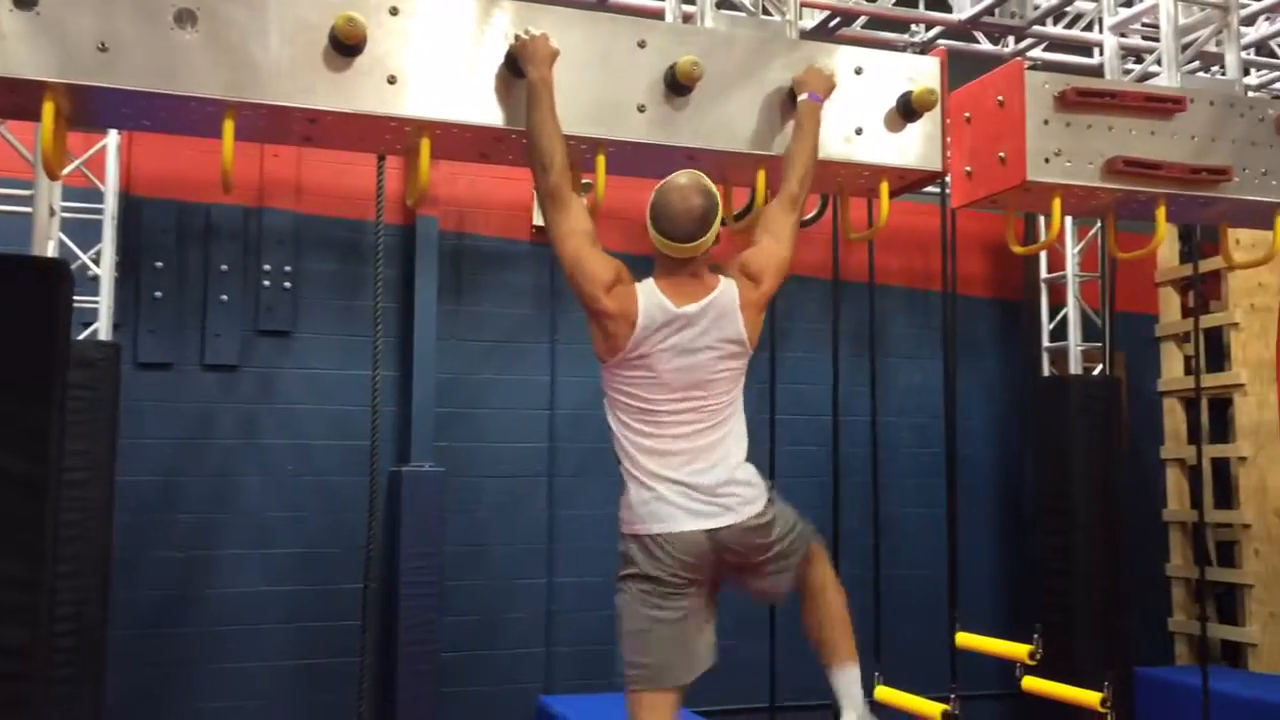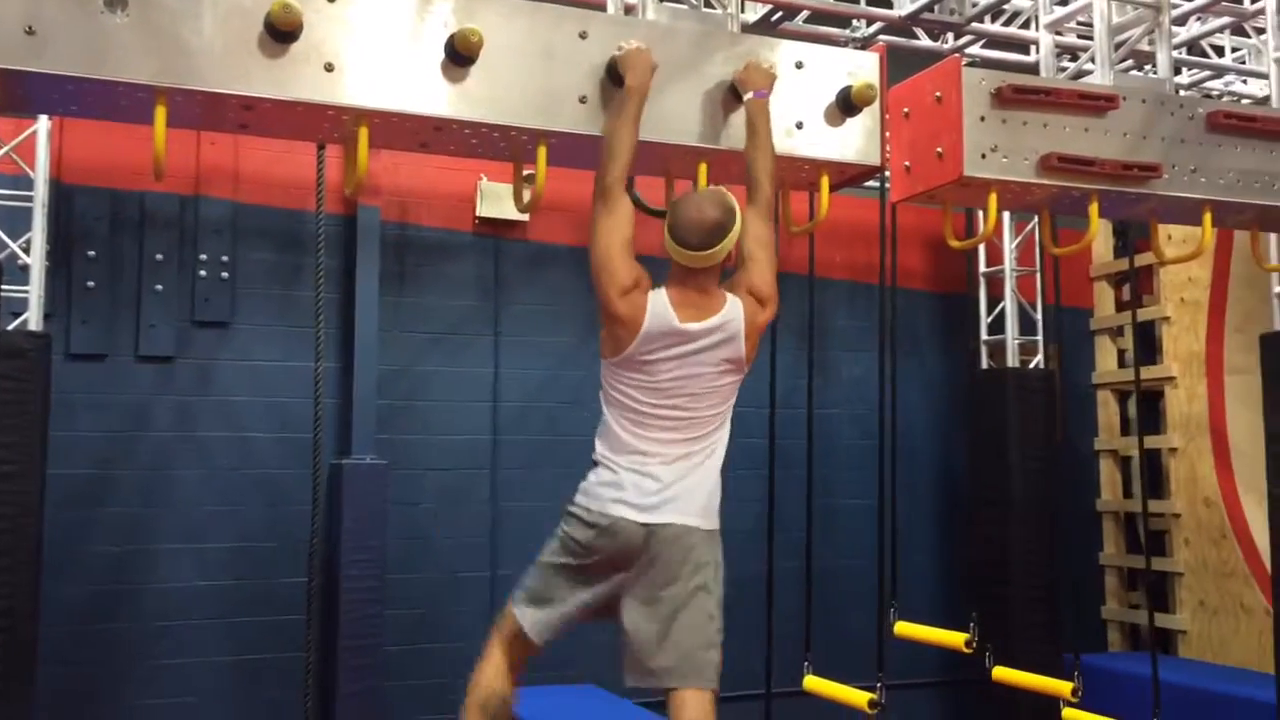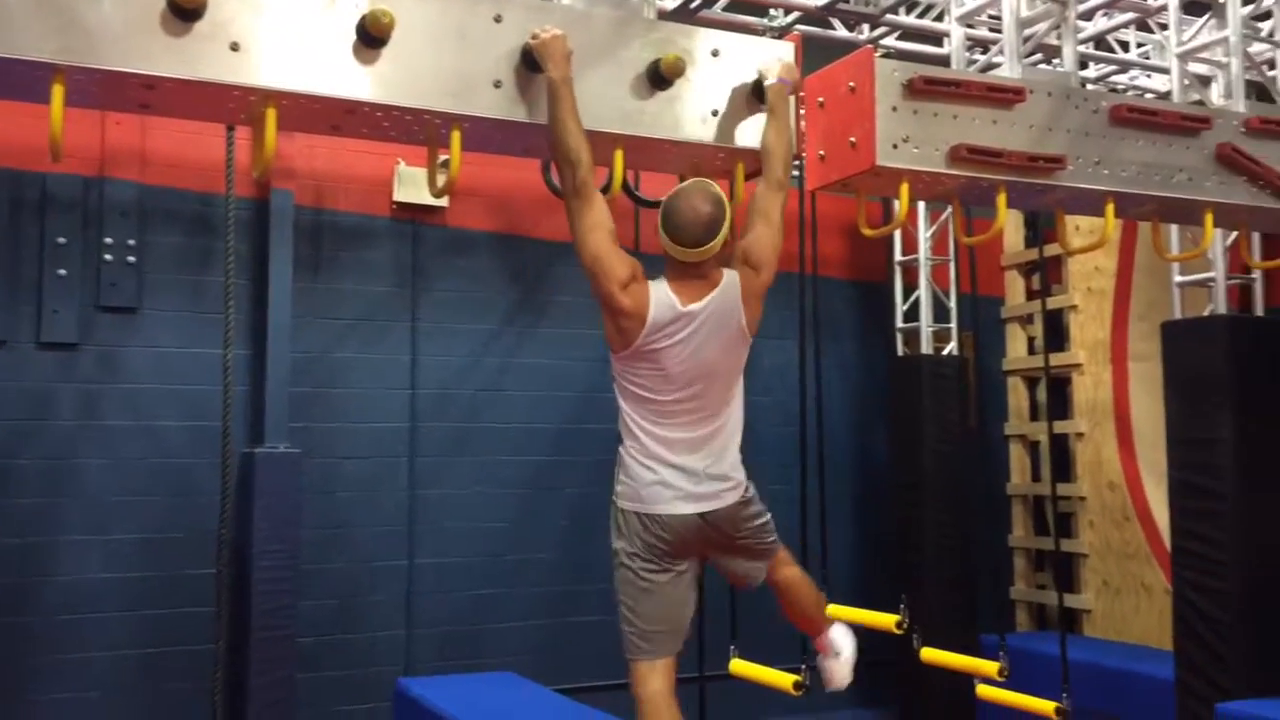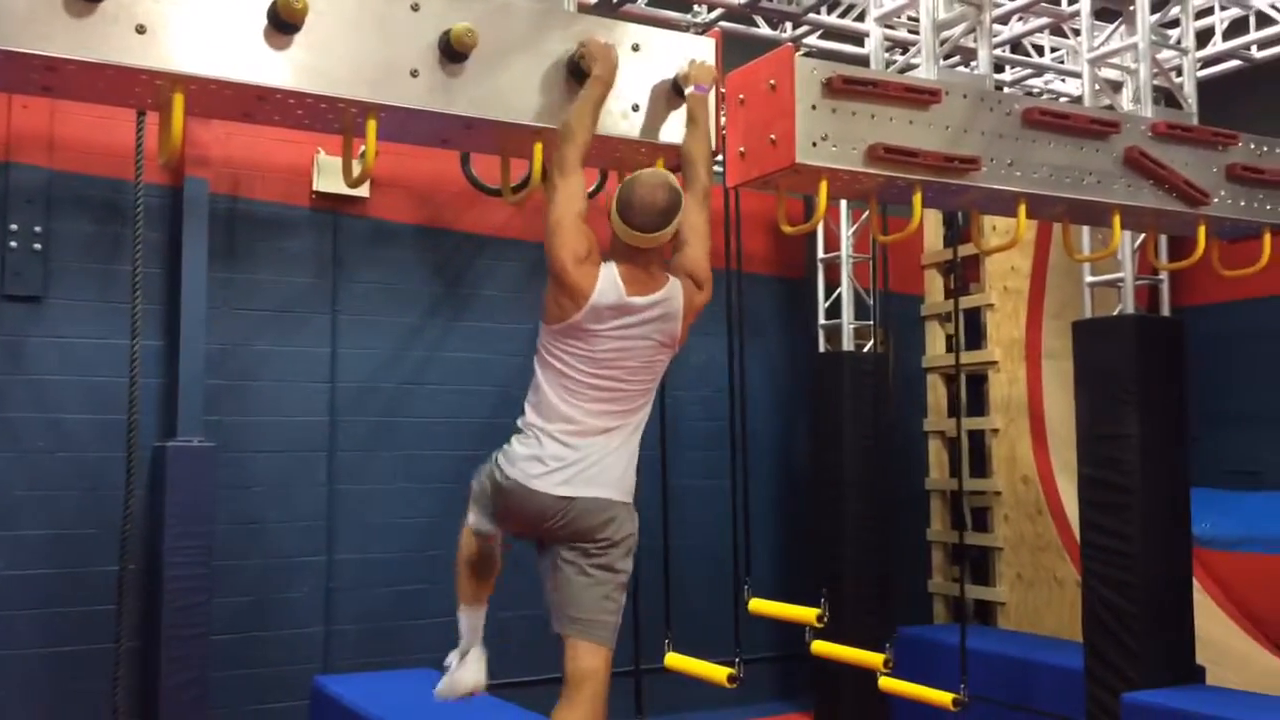
dt=0.7s
person 1, frame 1
left shoulder: (615, 305)
right shoulder: (748, 295)
left elbow: (556, 193)
right elbow: (792, 198)
left wrist: (538, 78)
right wrist: (811, 103)
left hip: (659, 535)
right hip: (744, 518)
right knee: (814, 561)
person 1, frame 2
left shoulder: (628, 307)
right shoulder: (751, 315)
left elbow: (609, 190)
right elbow: (762, 202)
left wrist: (633, 87)
right wrist: (757, 101)
left hip: (602, 519)
right hip: (687, 534)
left knee: (507, 645)
person 1, frame 3
left shoulder: (630, 302)
right shoulder: (746, 292)
left elbow: (579, 184)
right elbow: (774, 185)
left wrist: (558, 76)
right wrist: (778, 96)
left hip: (649, 512)
right hip: (728, 501)
right knee: (777, 565)
right ankle: (829, 644)
person 1, frame 4
left shoulder: (576, 276)
right shoulder: (687, 297)
left elbow: (566, 165)
right elbow: (697, 189)
left wrist: (599, 77)
right wrist: (697, 97)
left hip: (526, 486)
right hip: (604, 506)
left knee: (481, 499)
left ankle: (471, 651)
